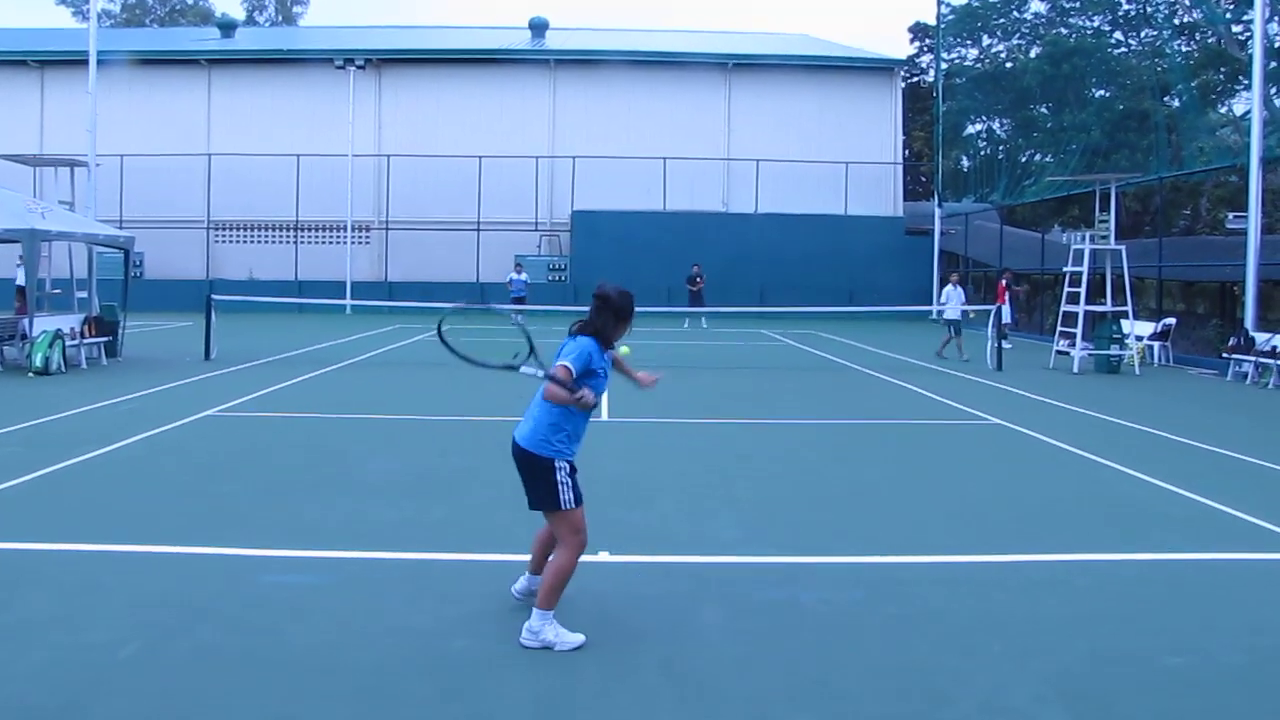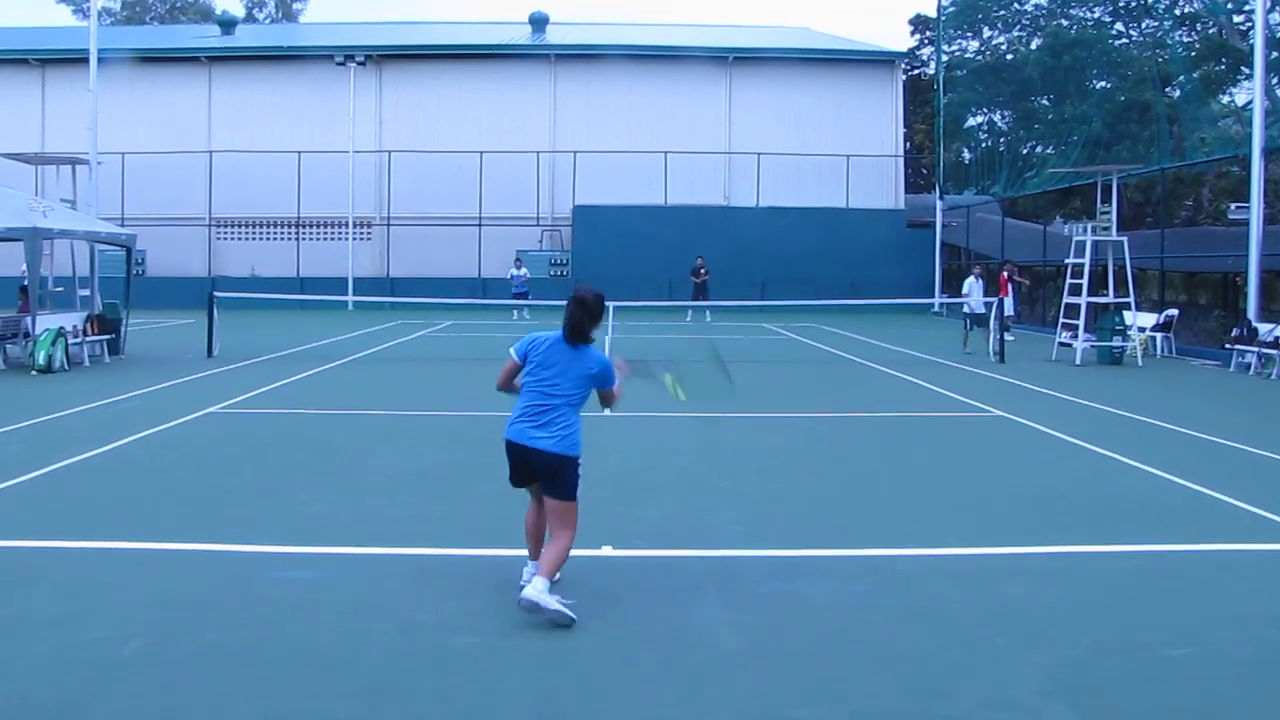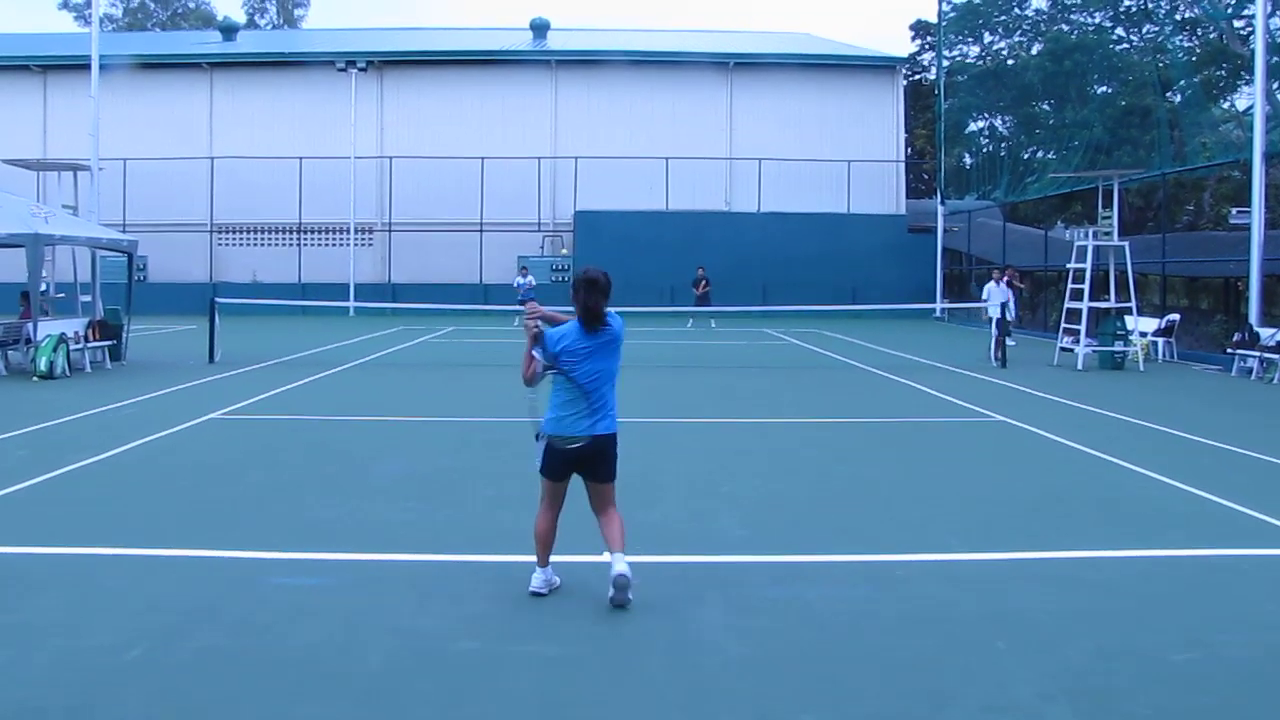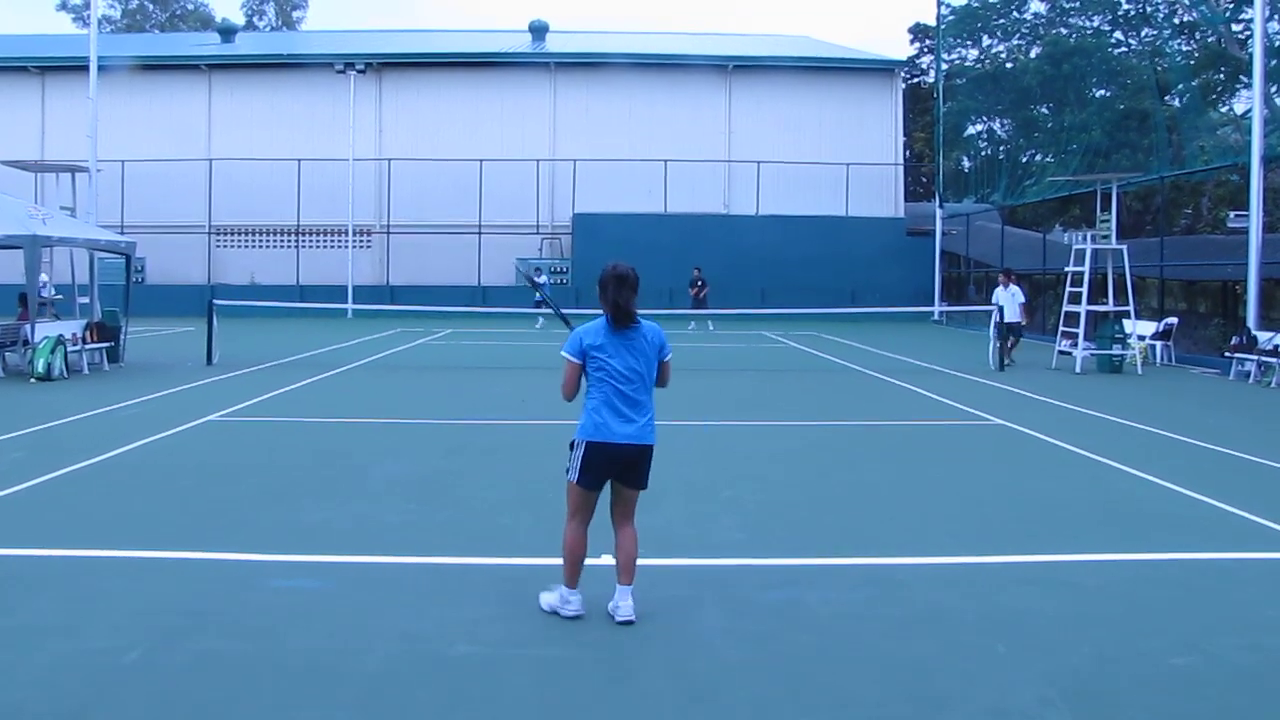
dt=0.4s
person 1, frame 1
left shoulder: (595, 344)
right shoulder: (584, 347)
left elbow: (608, 355)
right elbow: (551, 391)
left wrist: (635, 375)
right wrist: (577, 400)
left hip: (537, 446)
right hip: (545, 452)
left knee: (562, 522)
right knee: (574, 540)
left ankle: (531, 582)
right ankle: (539, 625)
person 1, frame 2
left shoulder: (534, 341)
right shoulder: (597, 361)
left elbow: (501, 383)
right elbow: (609, 402)
right wrist: (617, 374)
left hip: (518, 441)
right hip: (558, 453)
left knee: (540, 501)
right knee: (563, 531)
left ankle: (534, 568)
right ankle: (538, 587)
person 1, frame 3
left shoulder: (556, 337)
right shoulder: (615, 327)
left elbow: (529, 380)
left wrist: (533, 338)
right wrist: (547, 315)
left hip: (559, 434)
right hip: (602, 436)
left knee: (550, 506)
right knee: (605, 508)
left ankle: (542, 574)
right ankle: (618, 563)
person 1, frame 4
left shoulder: (583, 336)
right shoulder: (655, 335)
left elbow: (569, 393)
right elbow: (663, 381)
left hip: (596, 440)
right hip: (640, 442)
left knee: (577, 519)
right knee: (624, 520)
left ankle: (570, 595)
right ankle: (624, 599)
